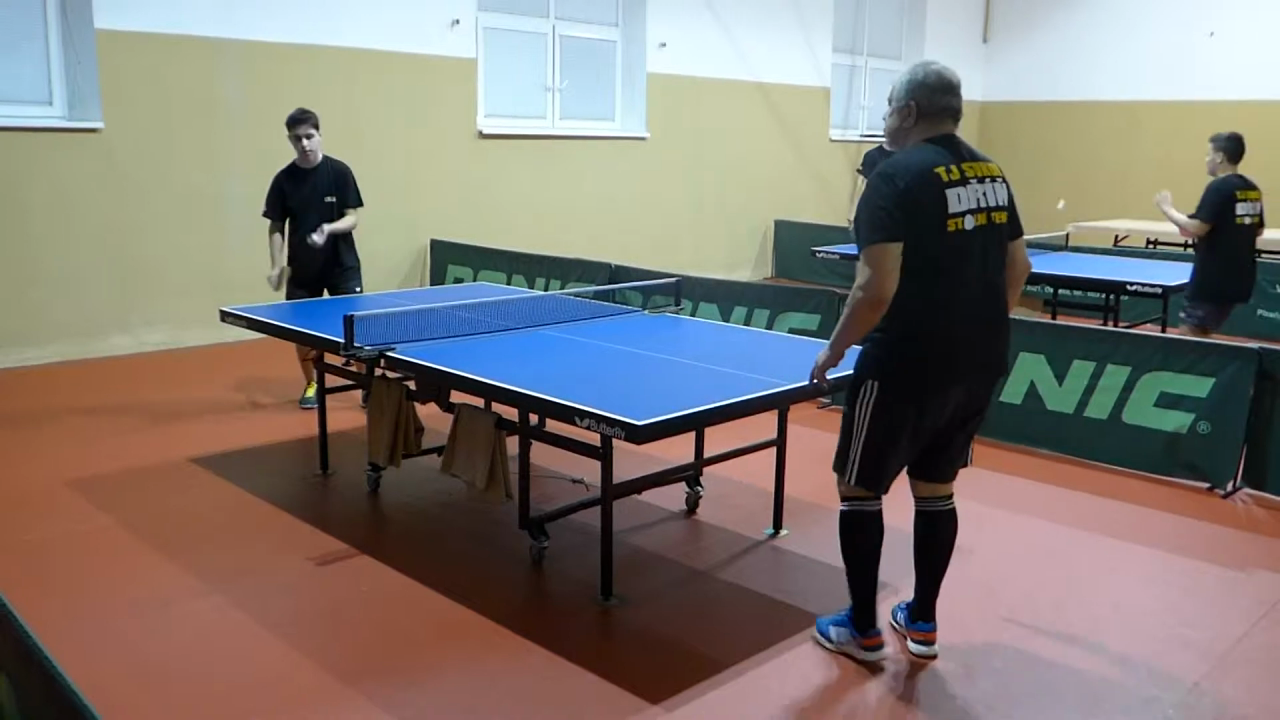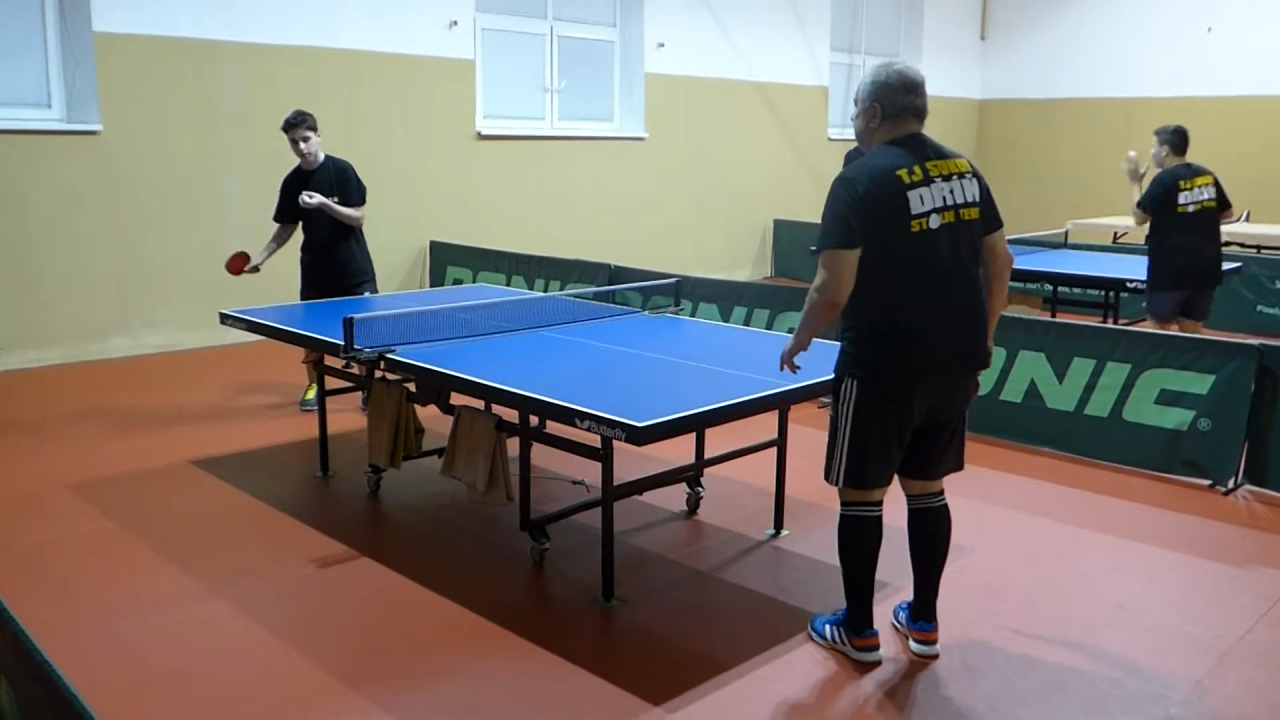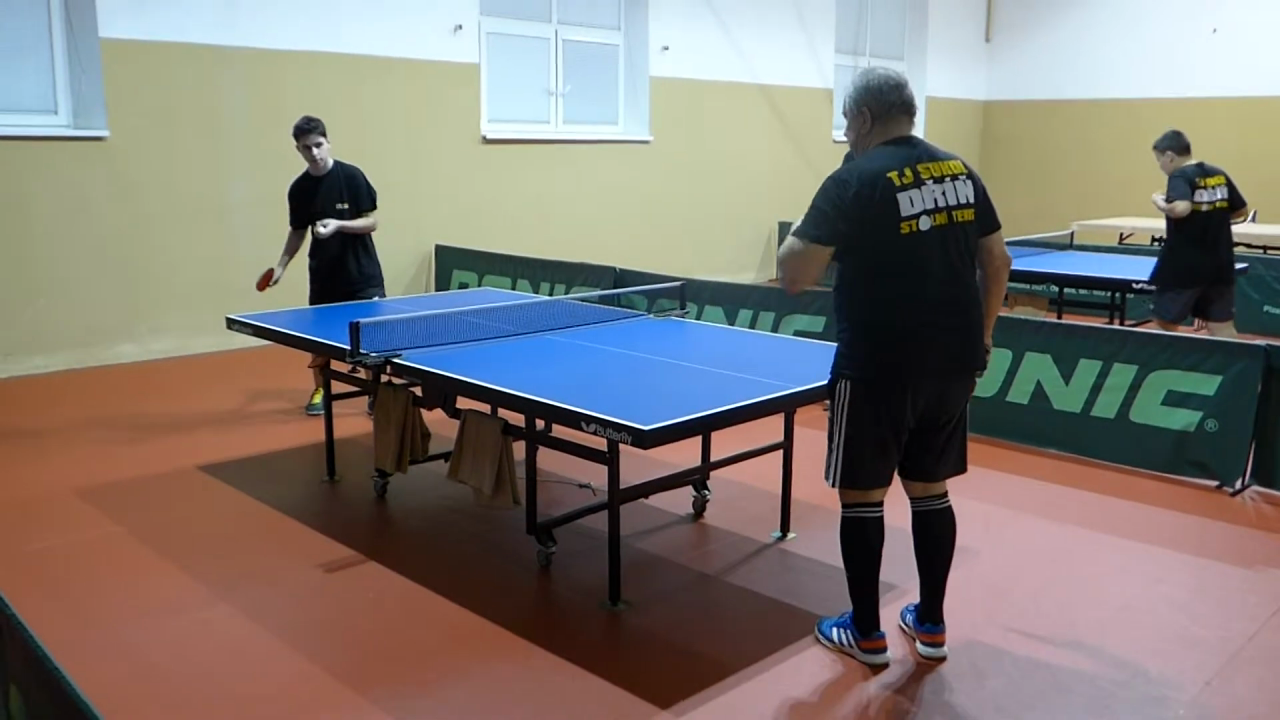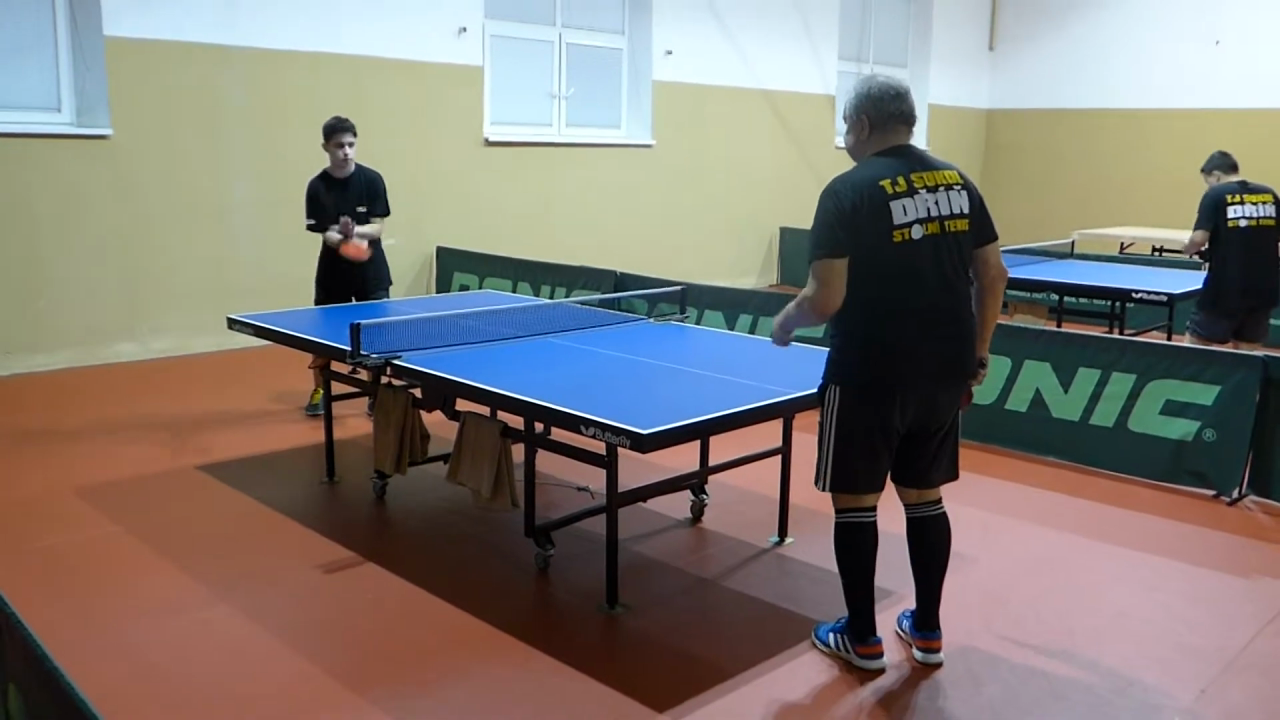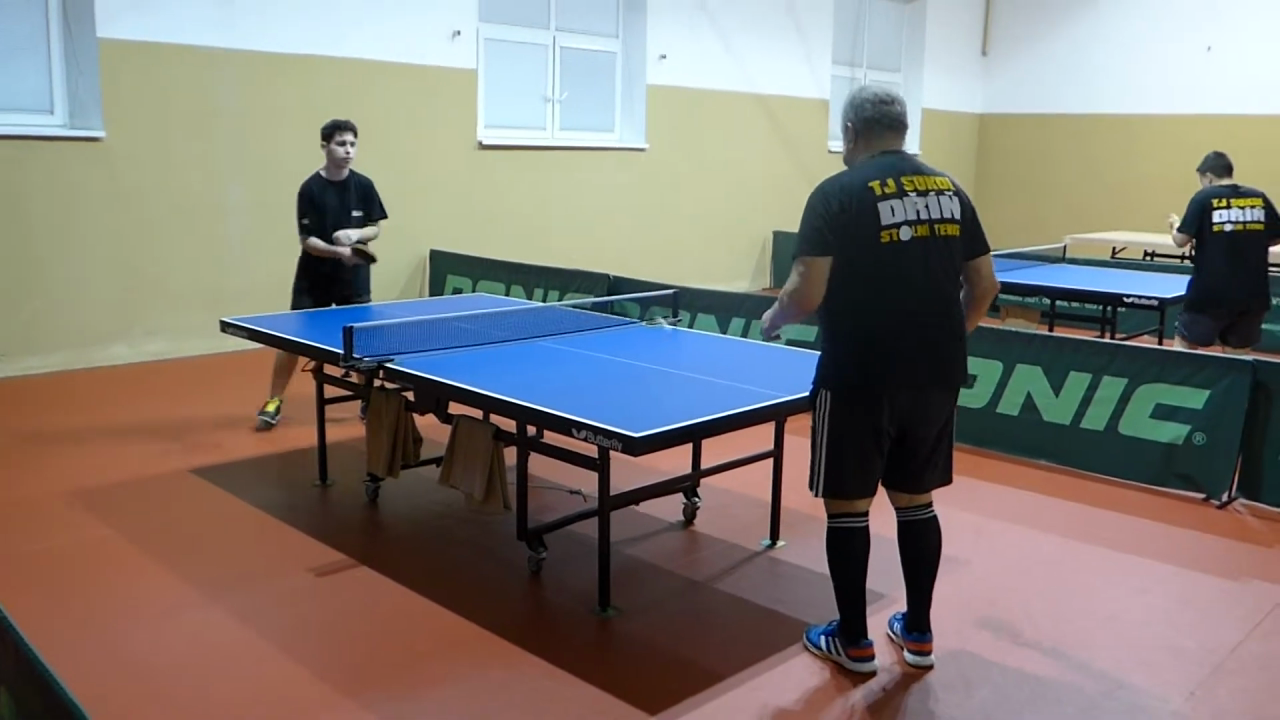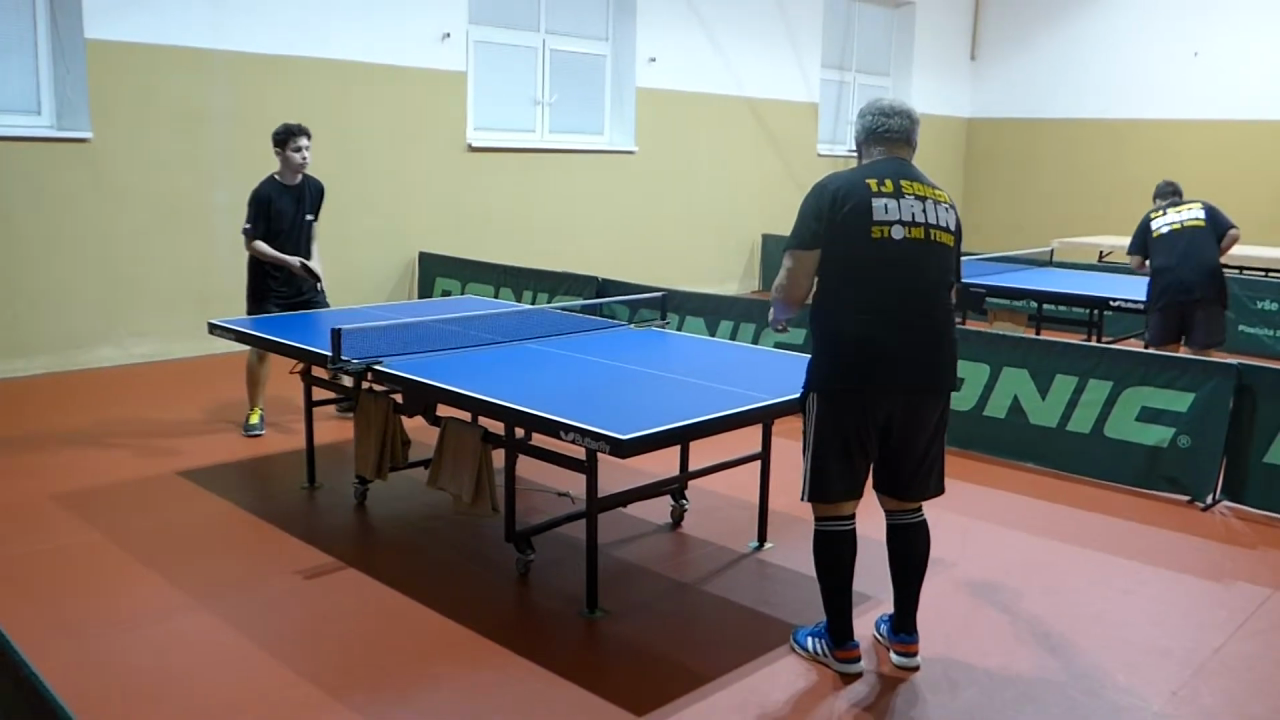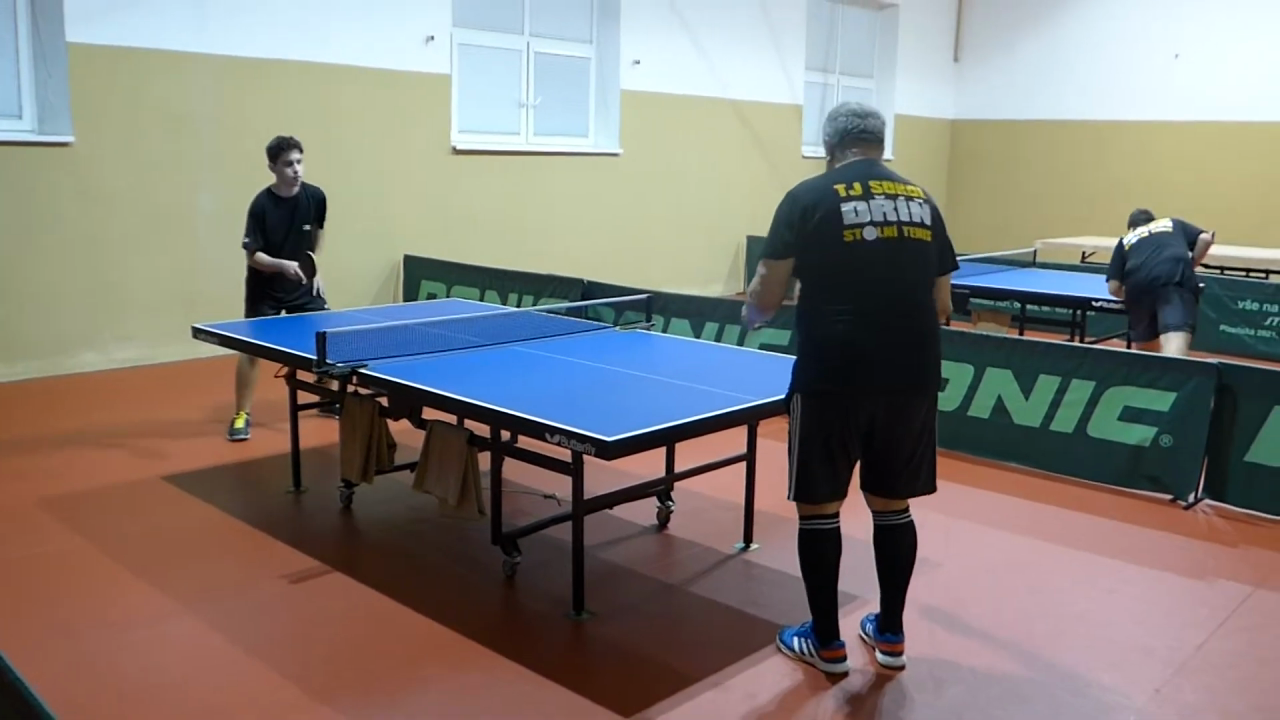
dt=0.4s
person 1, frame 1
left shoulder: (896, 176)
right shoulder: (992, 175)
left elbow: (876, 288)
right elbow: (1016, 270)
left wrist: (833, 350)
left hip: (904, 368)
right hip: (976, 367)
left knee: (859, 491)
right knee: (936, 490)
left ankle: (862, 628)
right ankle: (922, 620)
person 1, frame 2
left shoulder: (861, 180)
right shoulder: (964, 171)
left elbow: (833, 290)
right elbow: (1000, 263)
left wrist: (797, 342)
right wrist: (983, 339)
left hip: (883, 369)
right hip: (954, 364)
left knee: (861, 495)
right knee: (927, 488)
left ankle: (858, 630)
right ankle: (923, 620)
person 1, frame 3
left shoulder: (852, 181)
right shoulder: (961, 172)
left elbow: (796, 274)
right elbow: (997, 263)
left wrist: (794, 236)
right wrist: (981, 338)
left hip: (878, 368)
right hip: (951, 364)
left knee: (862, 495)
right knee: (930, 489)
left ankle: (865, 632)
right ankle: (931, 622)
person 1, frame 4
left shoulder: (849, 191)
right shoulder: (958, 182)
left elbow: (825, 298)
right elbow: (992, 275)
left wrist: (785, 322)
right wrist: (977, 353)
left hip: (869, 375)
right hip: (942, 372)
left knee: (854, 500)
right knee: (924, 496)
left ankle: (861, 638)
right ankle: (927, 629)
person 1, frame 5
left shoulder: (838, 194)
right shoulder: (950, 191)
left elbow: (805, 294)
right elbow: (984, 287)
left wrist: (773, 318)
left hip: (859, 376)
right hip: (935, 375)
left knee: (847, 505)
right knee: (915, 499)
left ankle: (852, 641)
right ankle: (918, 631)
person 1, frame 6
left shoulder: (836, 191)
right shoulder: (944, 206)
left elbow: (793, 287)
left wrist: (779, 314)
left hip: (848, 374)
right hip: (928, 375)
left knee: (834, 506)
right knee: (905, 503)
left ankle: (839, 641)
right ankle: (904, 633)
person 1, frame 7
left shoulder: (808, 198)
right shoulder: (923, 202)
left elbow: (767, 295)
right elbow: (941, 305)
left wrist: (750, 312)
left hip: (832, 376)
right hip: (912, 377)
left knee: (819, 505)
right knee: (892, 504)
left ankle: (826, 642)
right ankle: (890, 632)
person 2, frame 1
left shoulder: (339, 171)
right shoulder: (283, 180)
left elbow: (352, 218)
right elbow: (276, 226)
left wrist: (329, 229)
right wrist: (276, 264)
left hip: (341, 264)
right hip: (302, 268)
left ankle: (369, 388)
right ankle: (311, 384)
person 2, frame 2
left shoulder: (342, 170)
right shoulder: (291, 182)
left elbow: (358, 217)
right elbow: (287, 227)
left wrist: (323, 203)
right wrist: (261, 257)
left hip: (353, 267)
right hip: (316, 269)
left ankle: (369, 388)
right ankle: (313, 386)
person 2, frame 3
left shoulder: (351, 176)
right shoulder: (299, 188)
left elbow: (371, 222)
right elbow: (299, 232)
left wrist: (337, 225)
right wrist: (282, 265)
left hip: (362, 272)
right hip: (324, 274)
right ankle: (320, 390)
person 2, frame 4
left shoulder: (372, 180)
right shoulder: (317, 187)
left elbow: (376, 229)
right elbow: (326, 236)
left wrist: (354, 230)
right wrist: (342, 236)
left hip: (372, 272)
right hip: (333, 273)
left ankle: (376, 395)
right ankle: (318, 391)
person 2, frame 5
left shoulder: (364, 186)
right shoulder: (310, 189)
left elbow: (375, 228)
right elbow: (307, 241)
left wrist: (355, 234)
right wrist: (337, 253)
left hip: (354, 279)
right hip: (314, 279)
left ankle: (369, 401)
right ankle: (273, 402)
person 2, frame 6
left shoulder: (315, 188)
right shoulder: (263, 194)
right elbow: (252, 243)
left wrist: (314, 259)
right wrist: (286, 260)
left hip: (305, 281)
right hip: (268, 284)
right knee: (261, 347)
left ankle: (344, 397)
right ankle: (255, 411)
person 2, frame 7
left shoulder: (315, 197)
right shoulder: (261, 205)
right elbow: (253, 256)
right wrist: (283, 266)
left hip: (302, 284)
right hip: (264, 288)
left ankle: (327, 399)
right ankle: (242, 414)
person 3, frame 1
left shoulder: (1218, 188)
right shoulder: (1253, 189)
left elbow: (1197, 228)
right elbow: (1258, 229)
left wrist: (1168, 209)
left hip: (1214, 278)
right hip: (1239, 277)
left knee: (1188, 334)
right knee: (1199, 336)
person 3, frame 2
left shoulder: (1165, 179)
right shoulder: (1206, 175)
left elbow: (1140, 218)
right elbow: (1226, 212)
left wrist: (1135, 182)
left hip: (1172, 267)
right hip: (1206, 266)
left knee: (1161, 328)
right knee: (1191, 328)
person 3, frame 3
left shoulder: (1180, 177)
right shoulder: (1220, 175)
left elbow: (1180, 209)
right elbow: (1241, 211)
left wrist: (1161, 204)
left hip: (1183, 268)
right hip: (1219, 267)
left knee: (1162, 326)
right knee: (1223, 329)
person 3, frame 4
left shoulder: (1215, 195)
left elbow: (1199, 238)
left wrist: (1190, 248)
left hip: (1226, 289)
right hip: (1264, 288)
left knee: (1195, 343)
right knee: (1248, 349)
person 3, frame 5
left shoulder: (1203, 198)
right shoulder: (1259, 198)
left elbow: (1180, 240)
left wrist: (1176, 226)
left hip: (1209, 291)
right hip: (1250, 292)
left knee: (1184, 348)
right knee: (1237, 355)
person 3, frame 6
left shoulder: (1151, 218)
right shoulder: (1204, 208)
left elbow: (1135, 263)
right elbow: (1233, 234)
left wrist: (1148, 268)
left hip: (1165, 286)
right hip: (1206, 284)
left knee: (1163, 354)
right knee: (1201, 355)
person 3, frame 7
left shoulder: (1125, 240)
right shoulder: (1174, 224)
left elbow: (1113, 288)
right elbow: (1205, 239)
left wrist: (1127, 295)
right wrist: (1191, 265)
left hip: (1139, 283)
right hip: (1175, 278)
left knee: (1147, 350)
right knee: (1176, 349)
